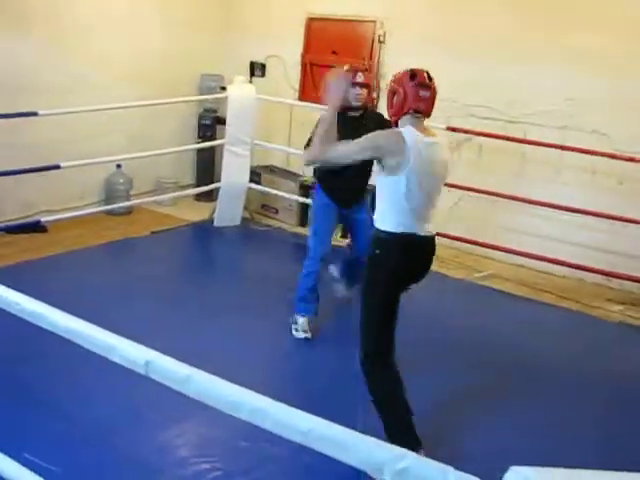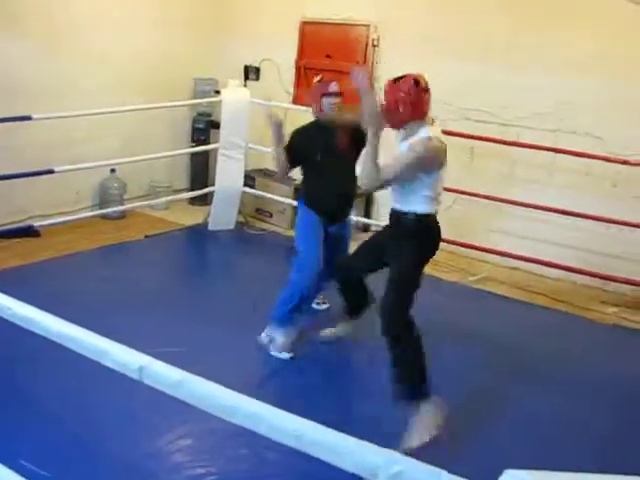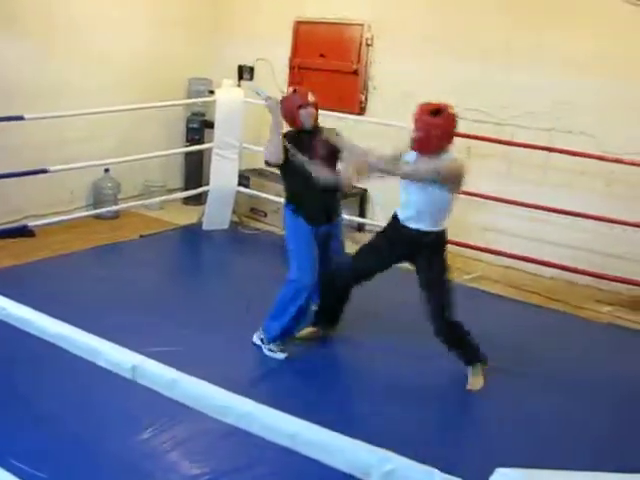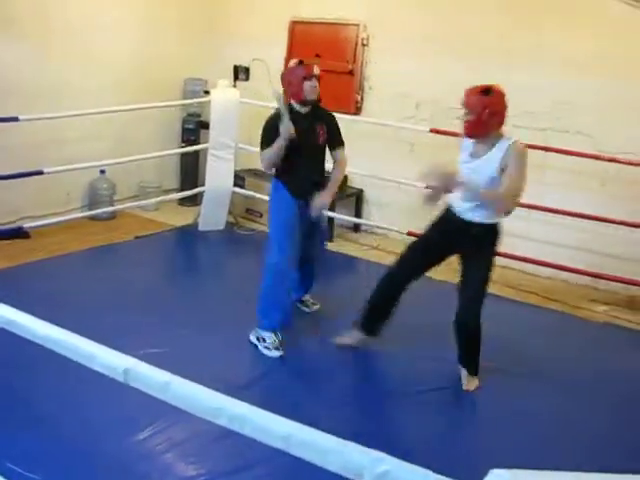
dt=0.2s
person 1, frame 1
left shoulder: (390, 141)
right shoulder: (437, 146)
left elbow: (316, 155)
left wrist: (331, 105)
left hip: (392, 249)
right hip: (421, 248)
left knee: (376, 355)
left ankle: (407, 448)
person 1, frame 2
left shoulder: (429, 145)
right shoulder: (409, 133)
left elbow: (370, 182)
left wrist: (373, 132)
left hip: (418, 235)
right hip: (399, 225)
left knee: (394, 315)
right knee: (348, 268)
left ankle: (424, 405)
right ankle: (353, 317)
person 1, frame 3
left shoulder: (451, 168)
right shoulder: (415, 152)
left elbow: (389, 169)
left wrist: (343, 144)
left hip: (428, 243)
right hip: (398, 230)
left knee: (442, 320)
right knee: (342, 277)
left ankle: (475, 362)
right ankle: (323, 325)
person 1, frame 4
left shoulder: (514, 152)
right shoulder: (468, 143)
left elbow: (506, 204)
left wrist: (463, 185)
right wrist: (441, 188)
left hip: (480, 234)
right hip: (449, 223)
left knee: (469, 312)
right knee: (396, 276)
left ankle: (468, 366)
right ankle: (366, 328)
person 2, frame 1
left shoulder: (377, 122)
right shoulder: (331, 121)
left hip: (358, 198)
right hip: (328, 195)
left knee: (366, 250)
right knee: (318, 253)
left ankle: (343, 274)
right ankle: (303, 313)
person 2, frame 2
left shoulder: (353, 129)
right shoulder: (302, 135)
right elbow: (282, 170)
right wrist: (277, 138)
left hip: (341, 214)
right hip: (311, 210)
left knee: (332, 267)
right knee: (308, 269)
left ankle: (312, 292)
right ankle: (277, 329)
person 2, frame 3
left shoulder: (327, 140)
right shoulder: (285, 142)
left elbow: (346, 174)
right elbow: (272, 158)
left wrist: (331, 174)
right wrist: (276, 121)
left hip: (329, 218)
right hip: (300, 217)
left knee: (331, 269)
right knee: (304, 277)
left ankle: (312, 301)
right ankle: (270, 334)
person 2, frame 4
left shoulder: (326, 118)
right shoulder: (278, 120)
left elbow: (340, 160)
right elbow: (267, 164)
left wrist: (329, 191)
right wrist: (282, 139)
left hip: (314, 197)
right hip: (287, 195)
left knee: (311, 252)
right knee: (282, 260)
left ankle: (299, 293)
right ankle: (267, 328)
